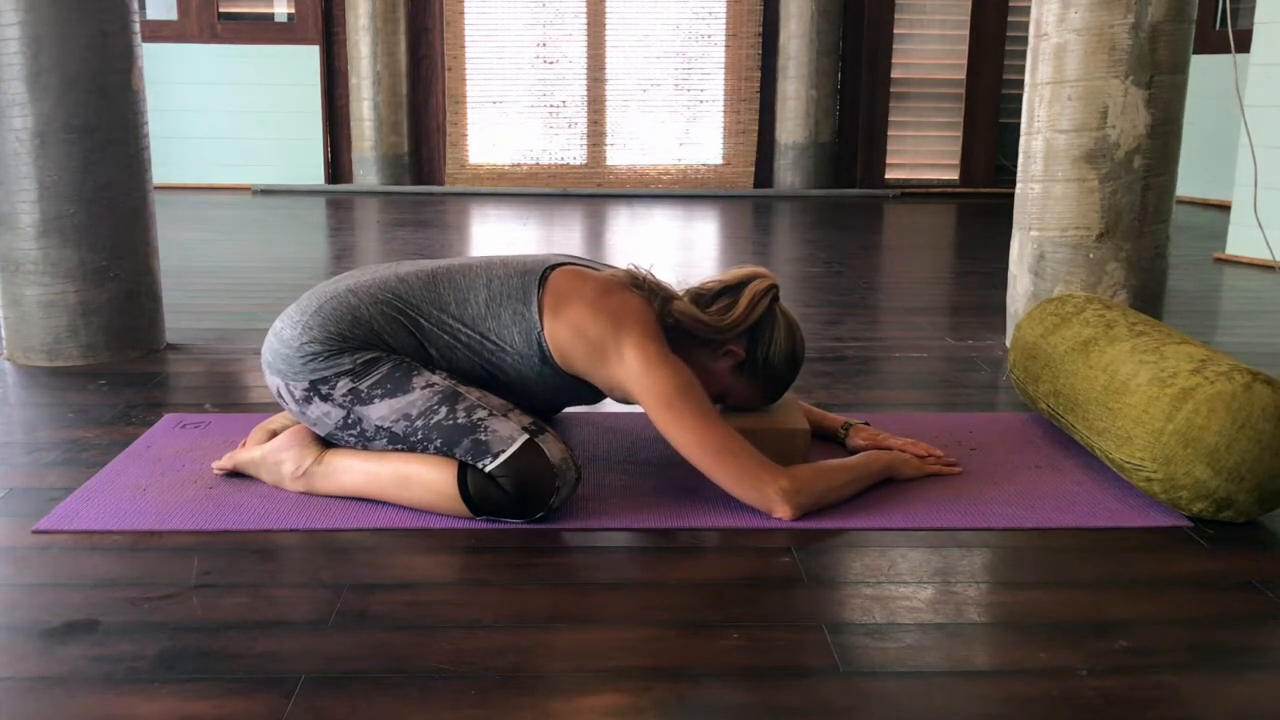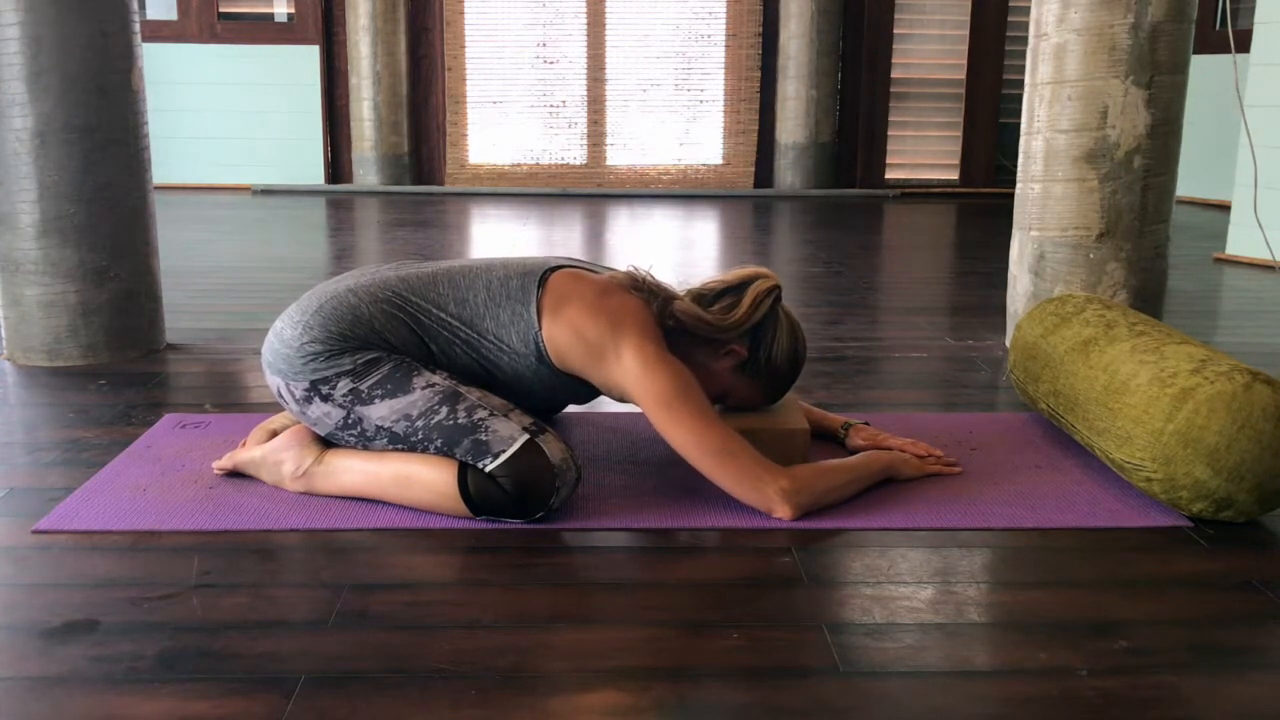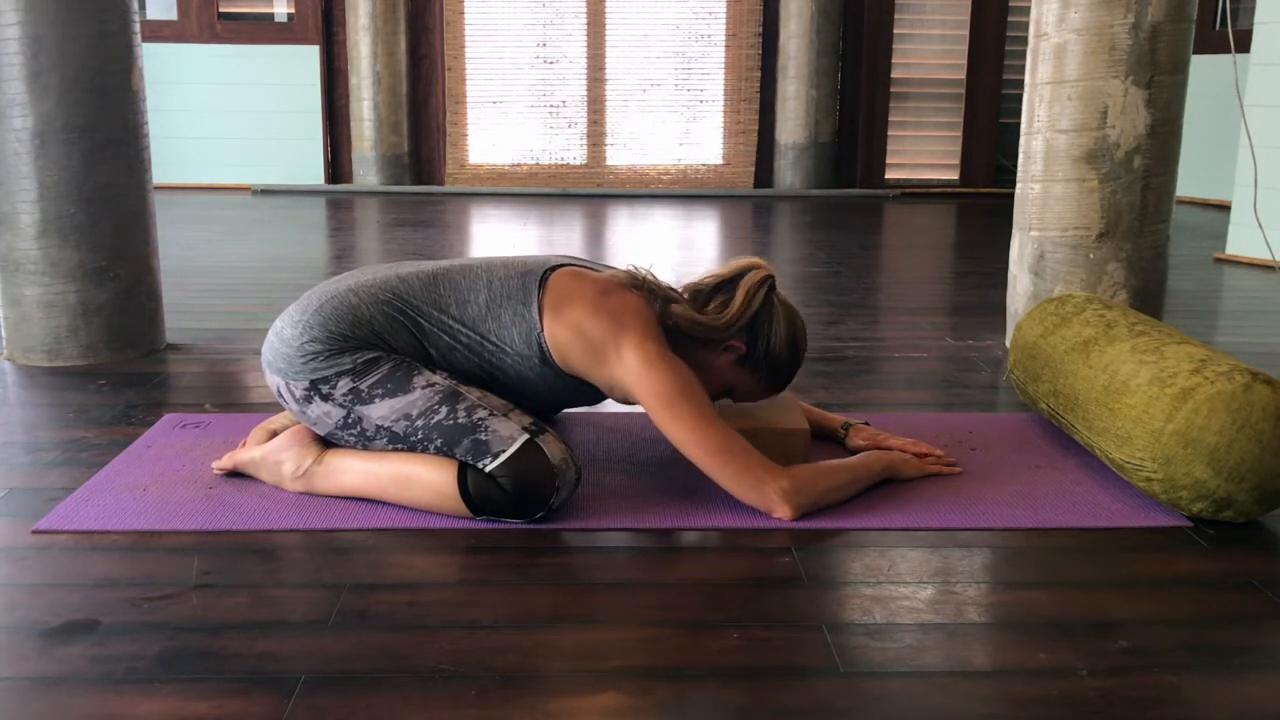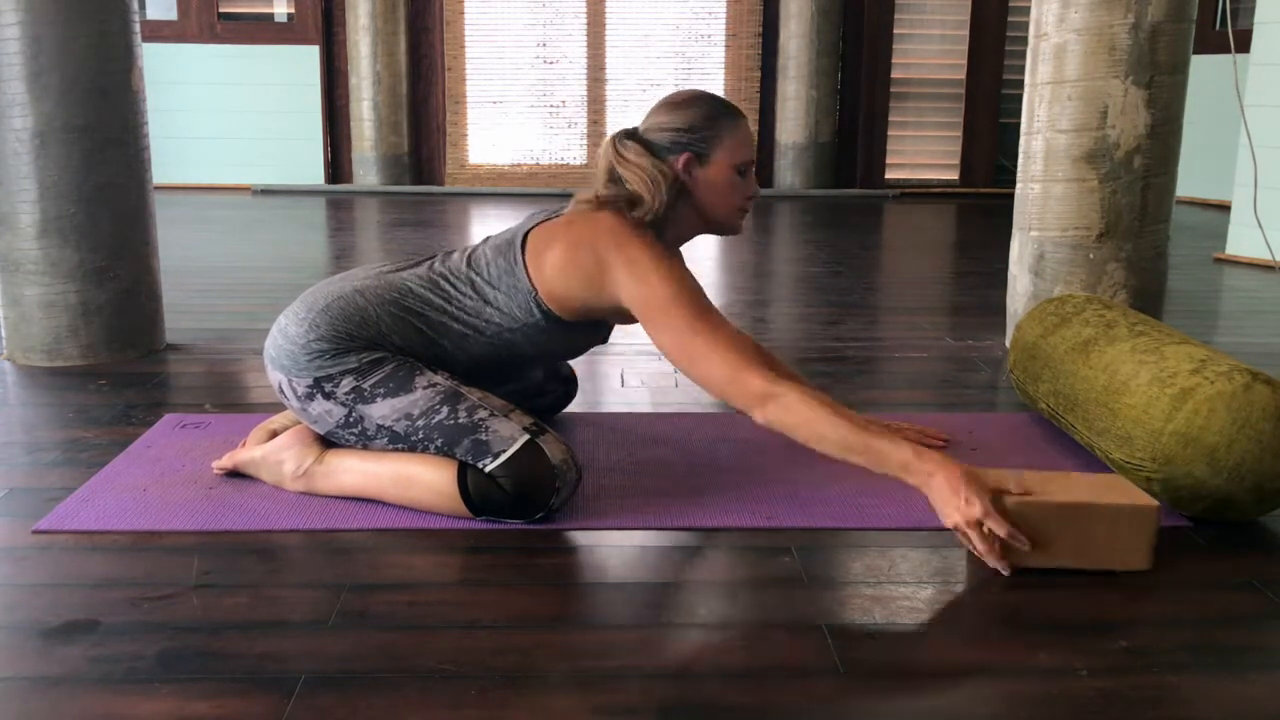
dt=0.5s
person 1, frame 1
left shoulder: (651, 309)
right shoulder: (644, 353)
left elbow: (754, 397)
right elbow: (780, 497)
left wrist: (846, 428)
right wrist: (884, 466)
left hip: (359, 312)
right hip: (321, 349)
left knee: (531, 411)
right knee: (535, 476)
left ankle: (324, 421)
right ankle: (307, 462)
person 1, frame 2
left shoulder: (649, 309)
right shoulder: (643, 353)
left elbow: (755, 395)
right elbow: (781, 496)
left wrist: (846, 429)
right wrist: (883, 465)
left hip: (361, 307)
right hip: (323, 348)
left knee: (531, 410)
right knee: (534, 477)
left ankle: (326, 421)
right ankle: (306, 462)
person 1, frame 3
left shoulder: (654, 302)
right shoulder: (644, 349)
left elbow: (719, 409)
right elbow: (780, 496)
left wrist: (843, 431)
right wrist: (877, 472)
left hip: (363, 314)
right hip: (322, 351)
left knee: (539, 418)
right knee: (538, 480)
left ankle: (323, 432)
right ankle: (309, 467)
person 1, frame 4
left shoulder: (629, 229)
right shoulder: (635, 256)
left elbow: (753, 360)
right elbow: (764, 397)
left wrist: (878, 431)
right wrist: (930, 471)
left hip: (367, 304)
right hip: (325, 348)
left knee: (551, 388)
right knee: (536, 476)
left ankle: (323, 422)
right ankle: (310, 463)
